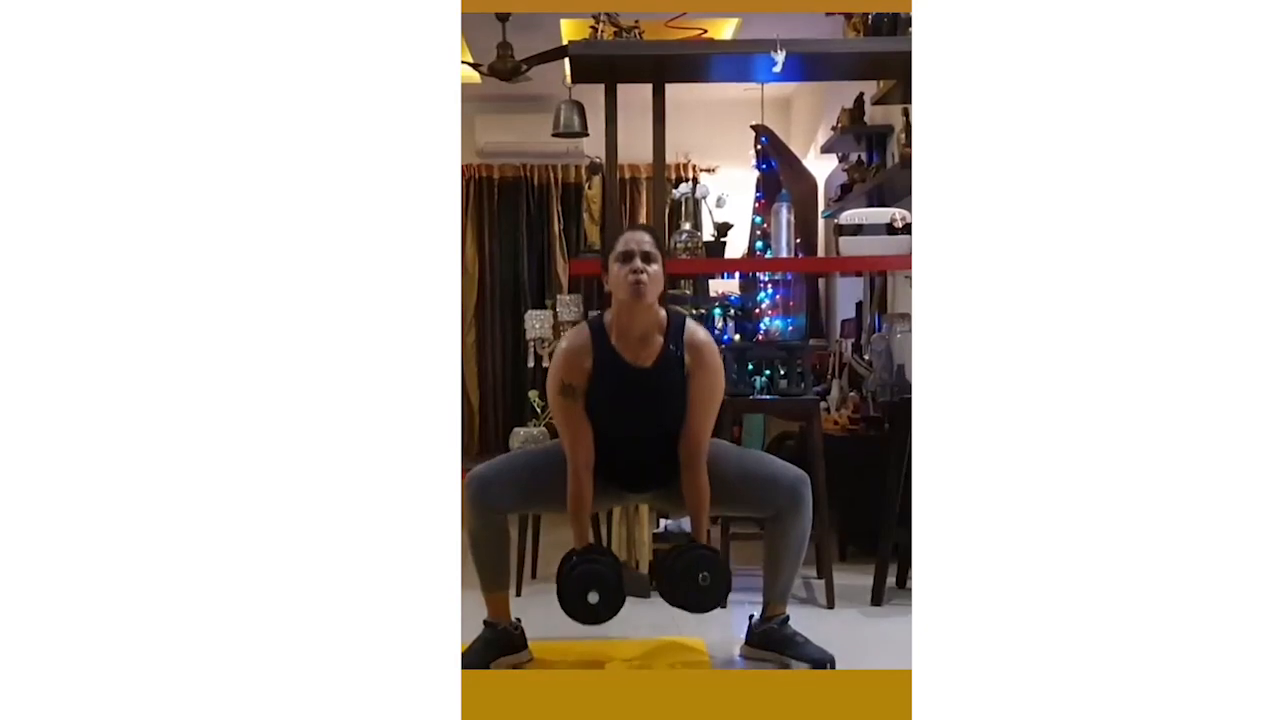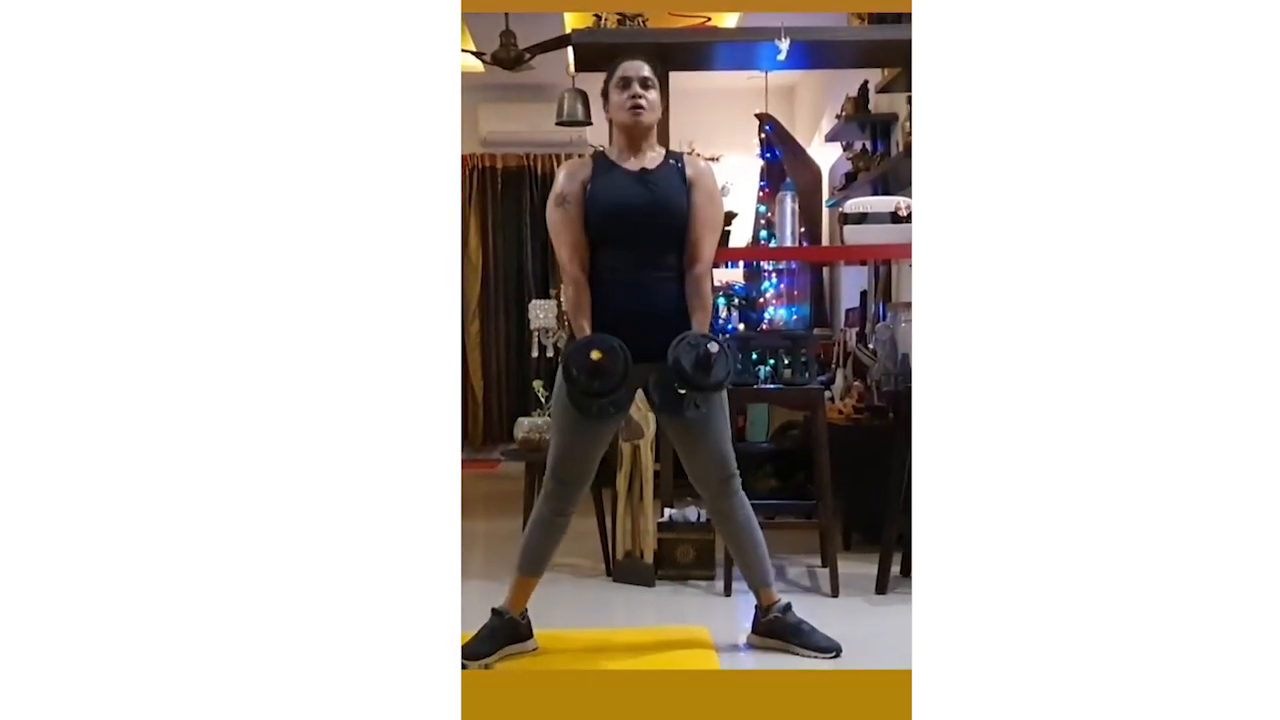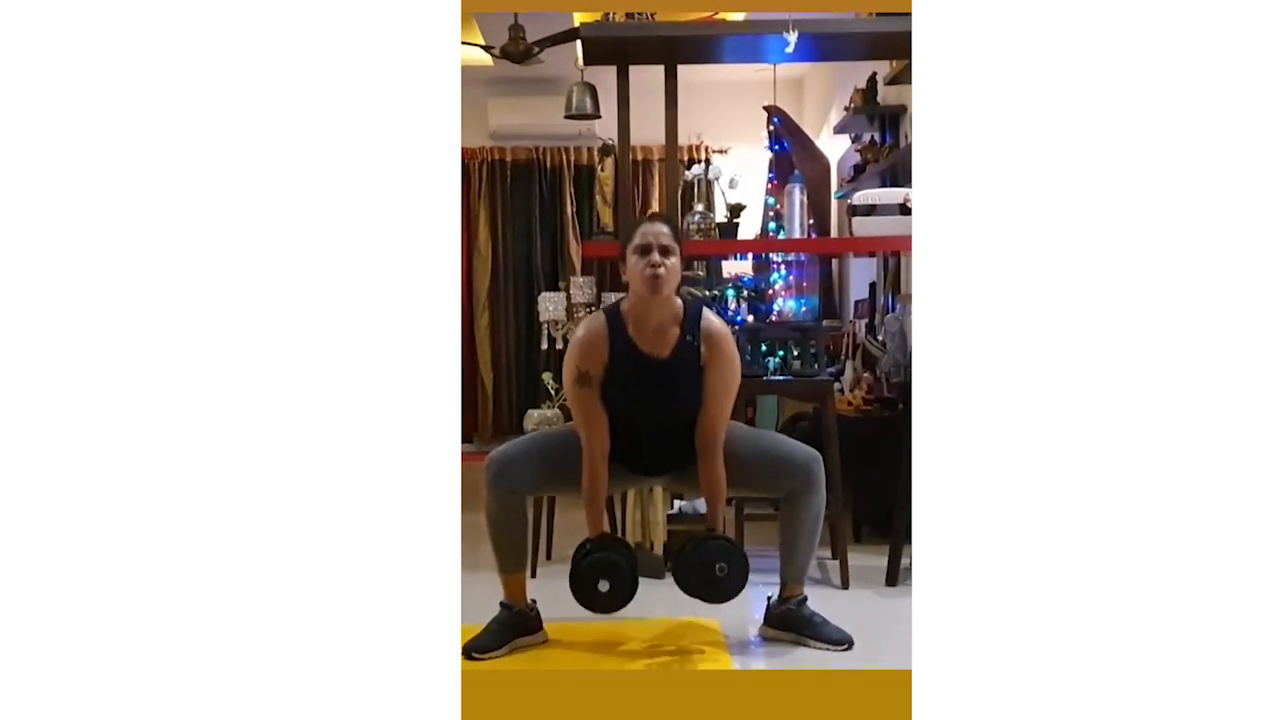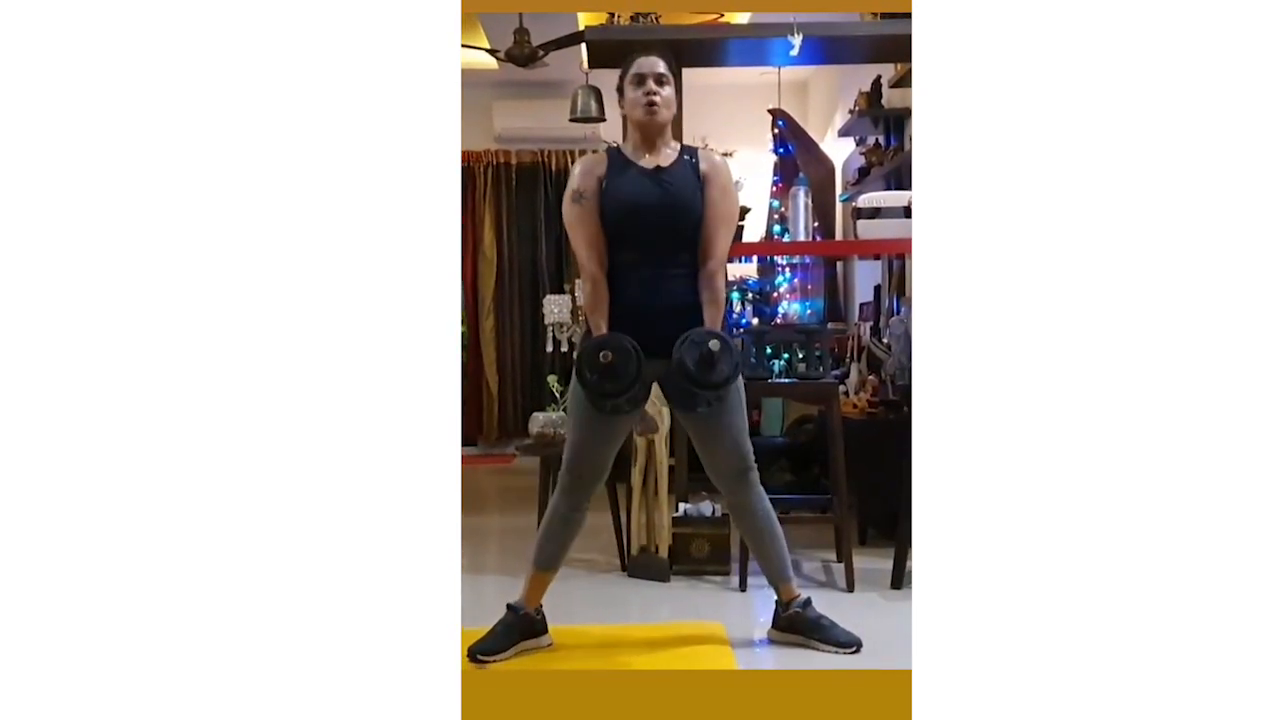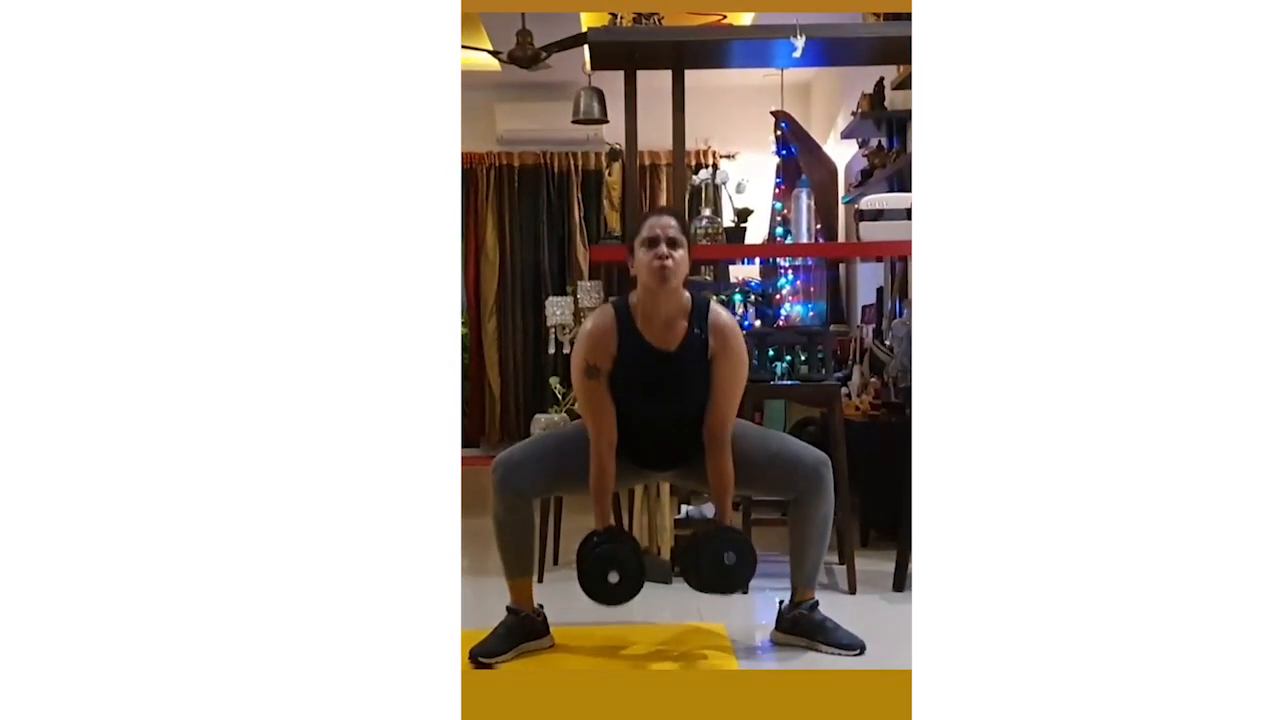
dt=1s
person 1, frame 1
left shoulder: (697, 346)
right shoulder: (577, 351)
left elbow: (694, 454)
right elbow: (579, 462)
left wrist: (701, 542)
right wrist: (582, 548)
left hip: (672, 470)
right hip: (602, 469)
left knee: (793, 490)
right knee: (481, 491)
left ankle: (770, 626)
right ankle: (502, 631)
person 1, frame 2
left shoulder: (692, 173)
right shoulder: (578, 175)
left elbow: (700, 266)
right elbow: (574, 271)
right wrist: (585, 348)
left hip: (677, 348)
left knee: (721, 482)
right knee: (562, 485)
left ankle: (772, 614)
right ankle: (511, 619)
person 1, frame 3
left shoulder: (713, 336)
right shoulder: (593, 340)
left elbow: (711, 445)
right elbow: (595, 452)
left wrist: (716, 531)
right wrist: (596, 537)
left hip: (688, 453)
right hip: (619, 453)
left knee: (807, 469)
right knee: (503, 472)
left ankle: (788, 606)
right ankle: (519, 613)
person 1, frame 4
left shoulder: (708, 168)
right shoulder: (593, 171)
left elbow: (713, 264)
right elbow: (592, 269)
right wrist: (601, 344)
right hip: (620, 343)
left knee: (739, 476)
right knee: (577, 480)
left ankle: (792, 610)
right ankle: (525, 615)
person 1, frame 5
left shoulder: (720, 329)
right shoulder: (601, 333)
left elbow: (719, 437)
right elbow: (602, 445)
left wrist: (723, 525)
right wrist: (603, 530)
left hip: (695, 448)
right hip: (626, 449)
left knee: (814, 473)
right knee: (509, 477)
left ankle: (800, 612)
right ankle: (525, 618)
